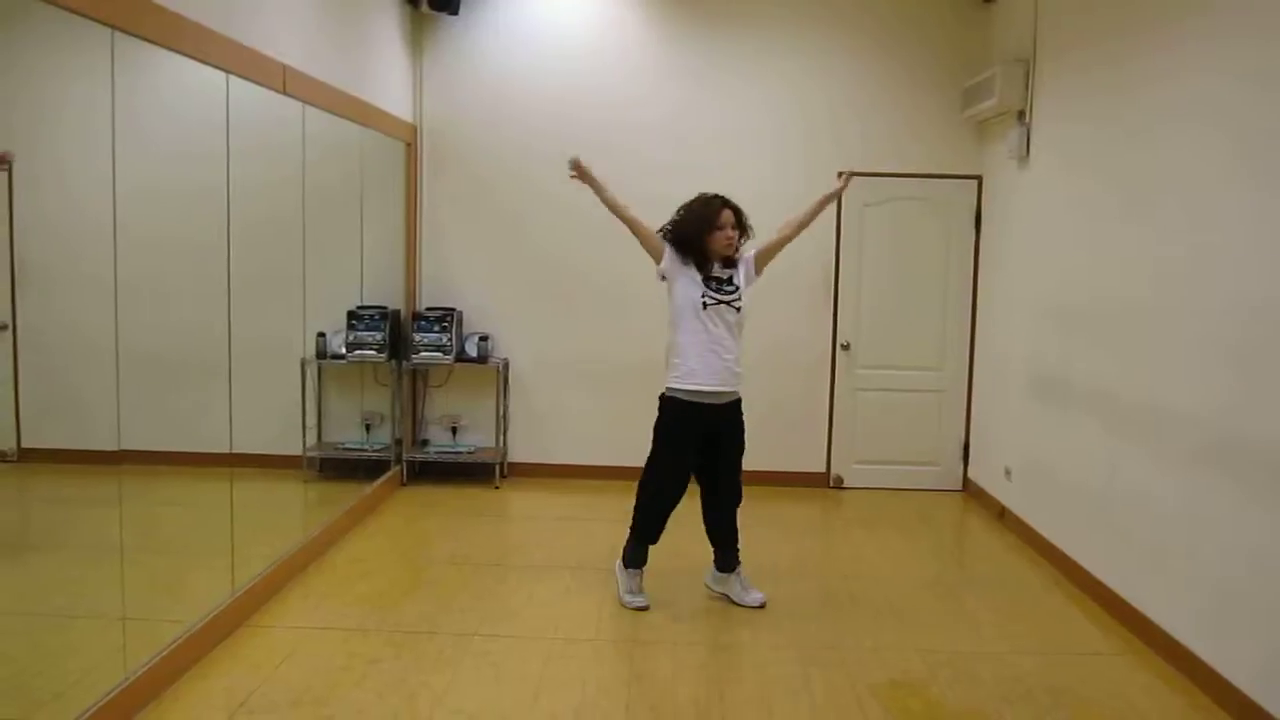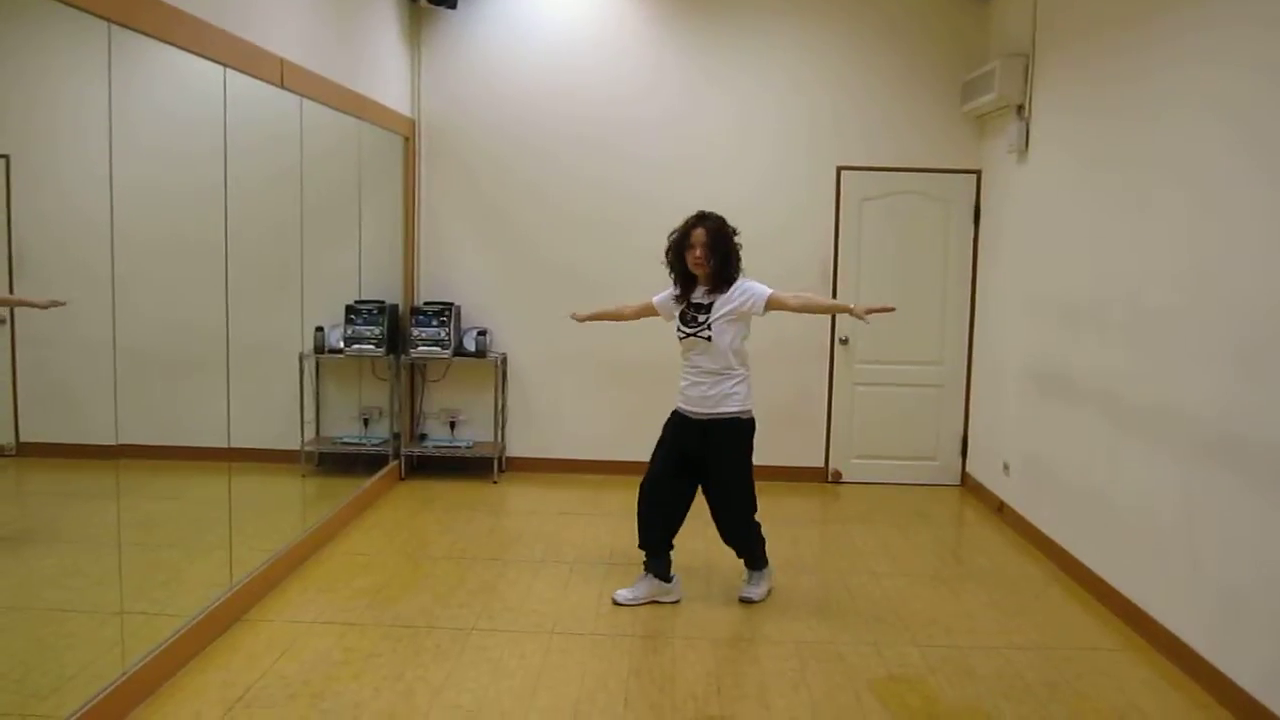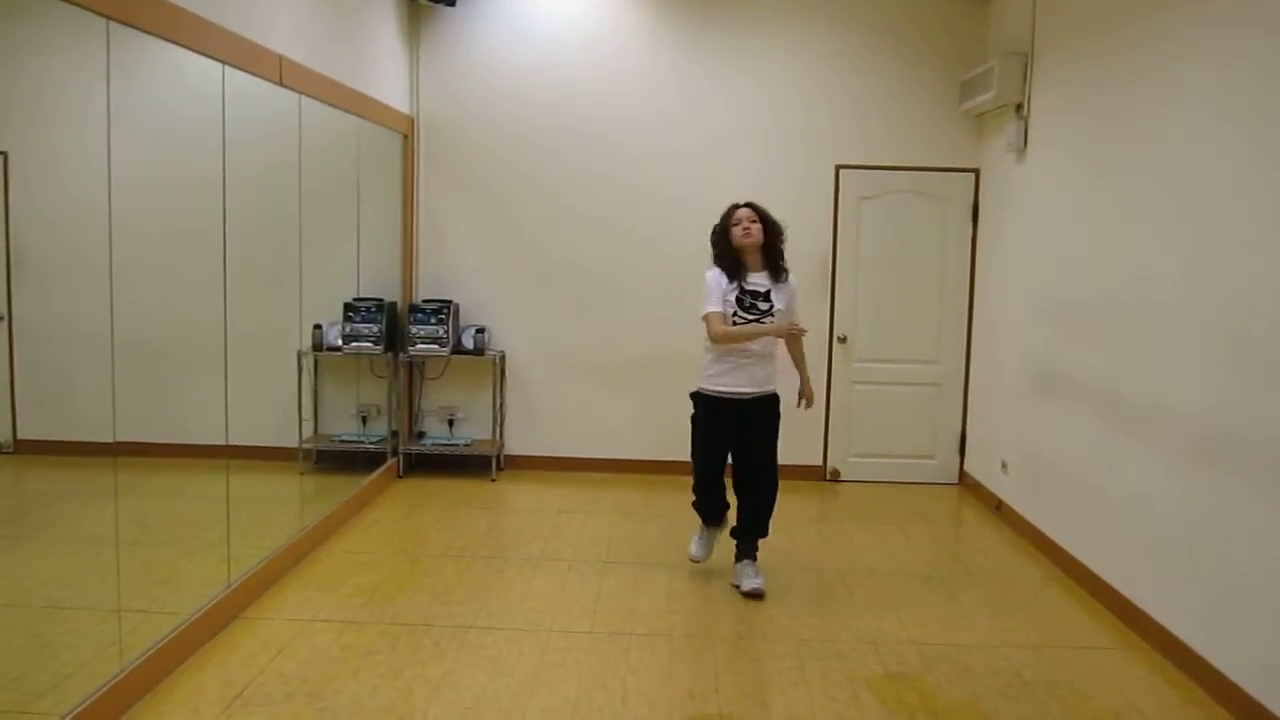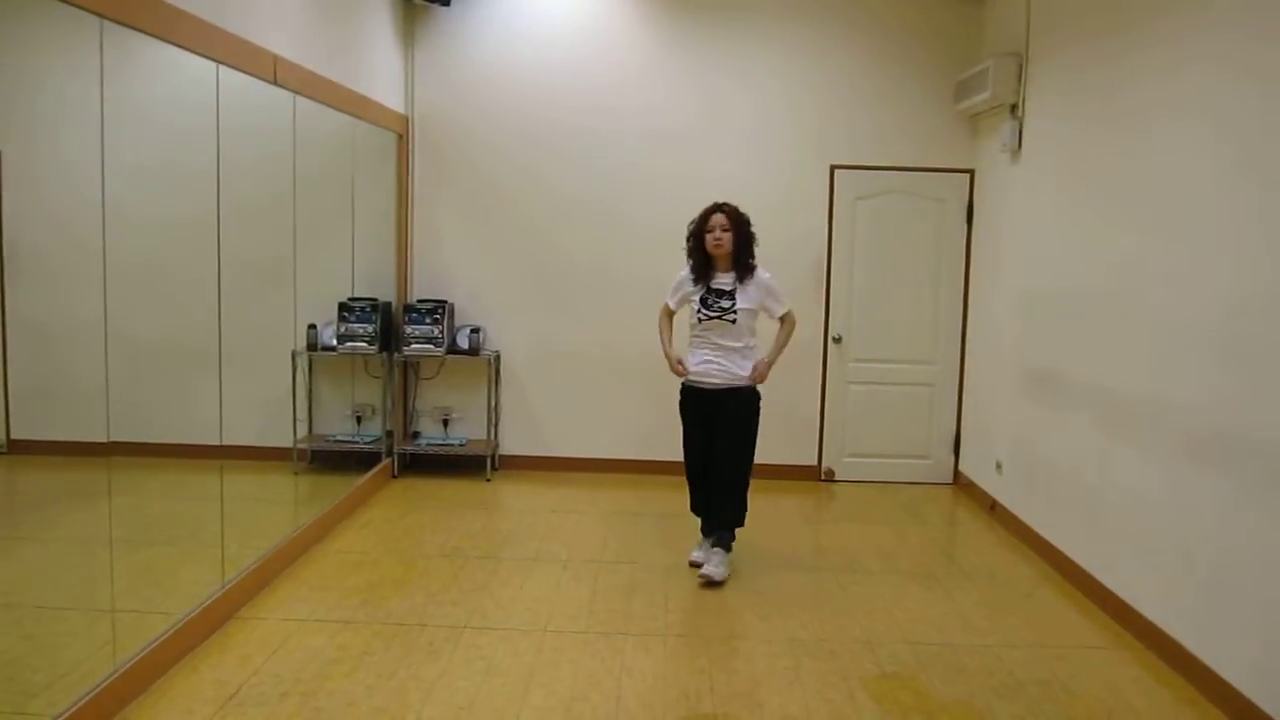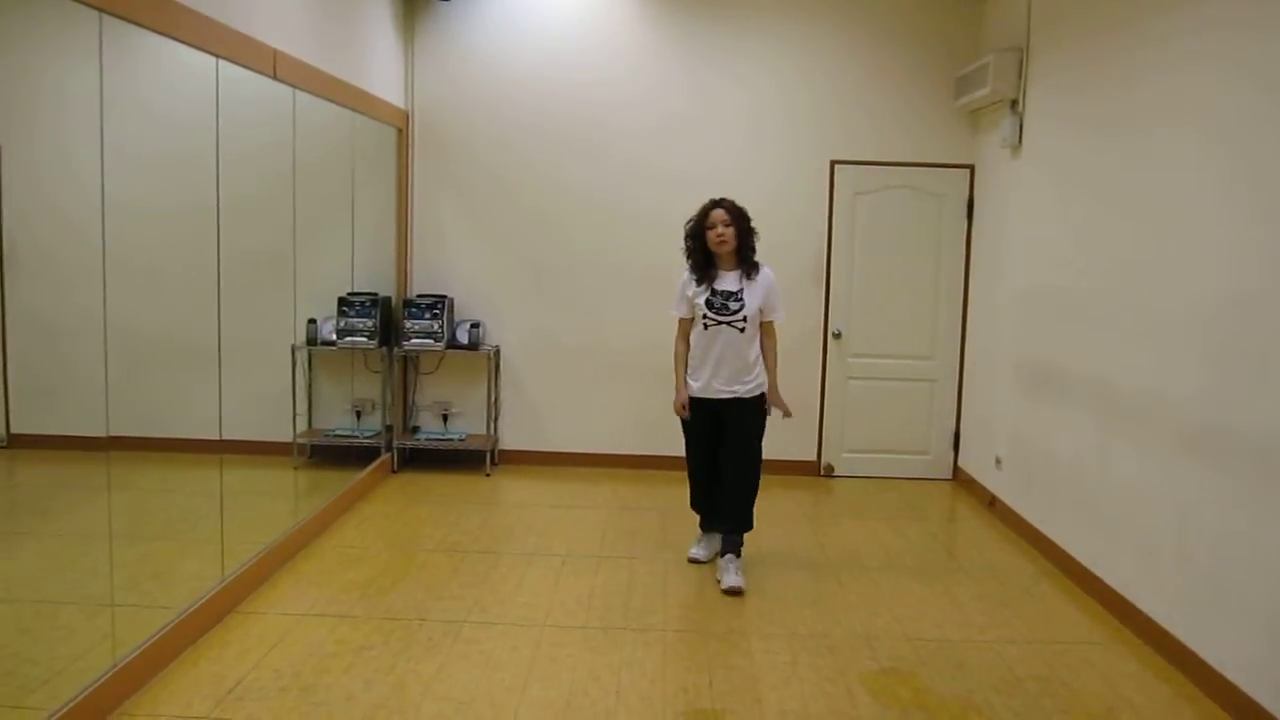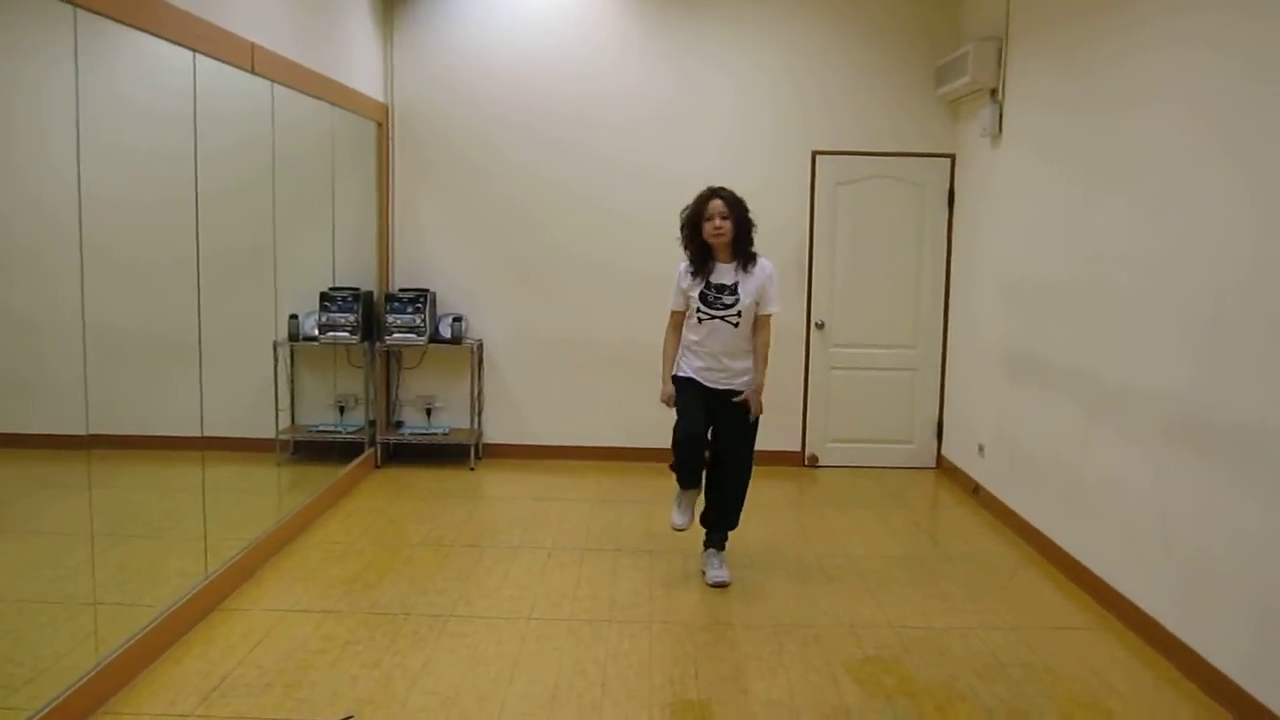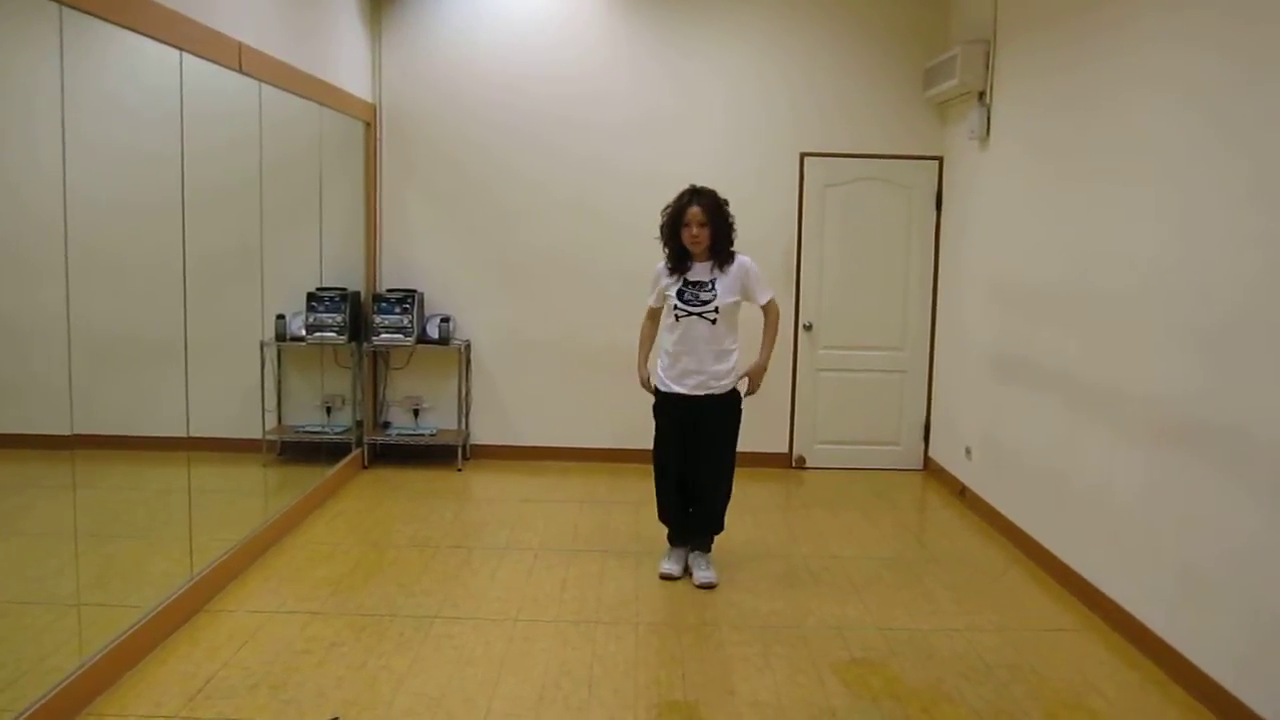
dt=0.7s
person 1, frame 1
left shoulder: (743, 270)
right shoulder: (677, 266)
left elbow: (785, 233)
right elbow: (634, 223)
left wrist: (830, 196)
right wrist: (594, 182)
left hip: (727, 405)
right hip: (682, 403)
left knee: (723, 495)
right knee: (660, 489)
left ankle: (726, 572)
right ankle: (631, 569)
person 1, frame 2
left shoulder: (740, 291)
right shoulder: (680, 294)
left elbow: (789, 300)
right elbow: (635, 310)
left wrist: (848, 308)
right wrist: (588, 316)
left hip: (729, 420)
right hip: (686, 416)
left knee: (732, 505)
right knee: (657, 494)
left ankle: (757, 571)
right ankle: (658, 577)
person 1, frame 3
left shoulder: (782, 282)
right shoulder: (717, 278)
left elbow: (792, 333)
right elbow: (716, 332)
left wrist: (805, 379)
right wrist: (768, 329)
left hip: (761, 398)
right hip: (715, 396)
left knee: (759, 480)
right knee: (707, 472)
left ankle: (746, 560)
right ankle: (711, 524)
person 1, frame 4
left shoulder: (758, 280)
right shoulder: (690, 279)
left elbow: (788, 321)
right elbow: (665, 314)
left wrist: (768, 361)
right wrist: (669, 352)
left hip: (739, 389)
right hip: (696, 387)
left knee: (732, 467)
right knee: (699, 464)
left ankle: (721, 547)
right ankle: (709, 535)
person 1, frame 5
left shoulder: (762, 279)
right shoulder: (693, 280)
left elbow: (767, 336)
right elbow: (683, 337)
left wrist: (773, 388)
right wrist: (680, 387)
left hip: (746, 395)
right hip: (701, 394)
left knee: (740, 473)
right knee: (702, 469)
left ankle: (731, 555)
right ankle: (710, 531)
person 1, frame 6
left shoulder: (760, 271)
right shoulder: (689, 271)
left elbow: (762, 330)
right elbow: (675, 326)
left wrist: (758, 385)
right wrist: (667, 379)
left hip: (738, 386)
right hip: (693, 378)
left knee: (732, 469)
right knee: (690, 439)
left ankle: (714, 548)
right ankle: (687, 488)
person 1, frame 7
left shoulder: (739, 268)
right shoulder: (667, 270)
left elbow: (771, 310)
right elbow: (652, 317)
left wrist: (763, 360)
right wrist: (642, 364)
left hip: (720, 391)
right hip: (671, 390)
left knee: (713, 474)
right knee: (671, 471)
left ankle: (701, 549)
right ankle: (677, 544)
